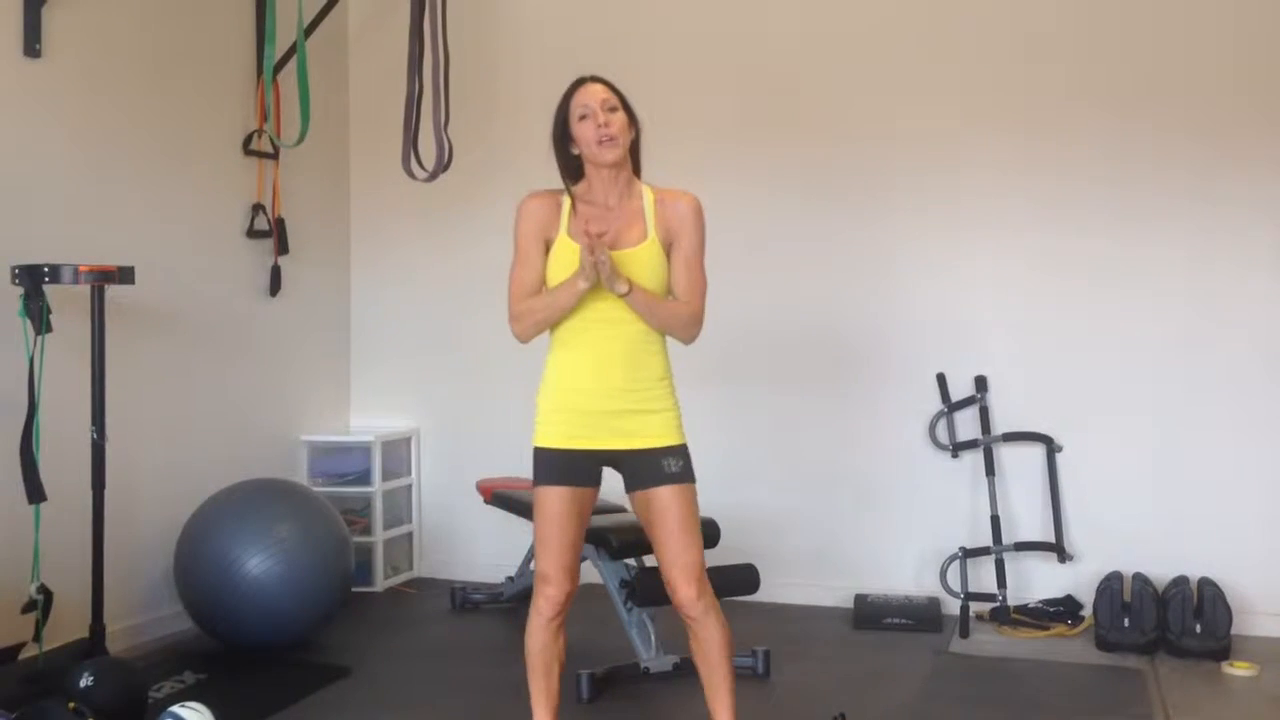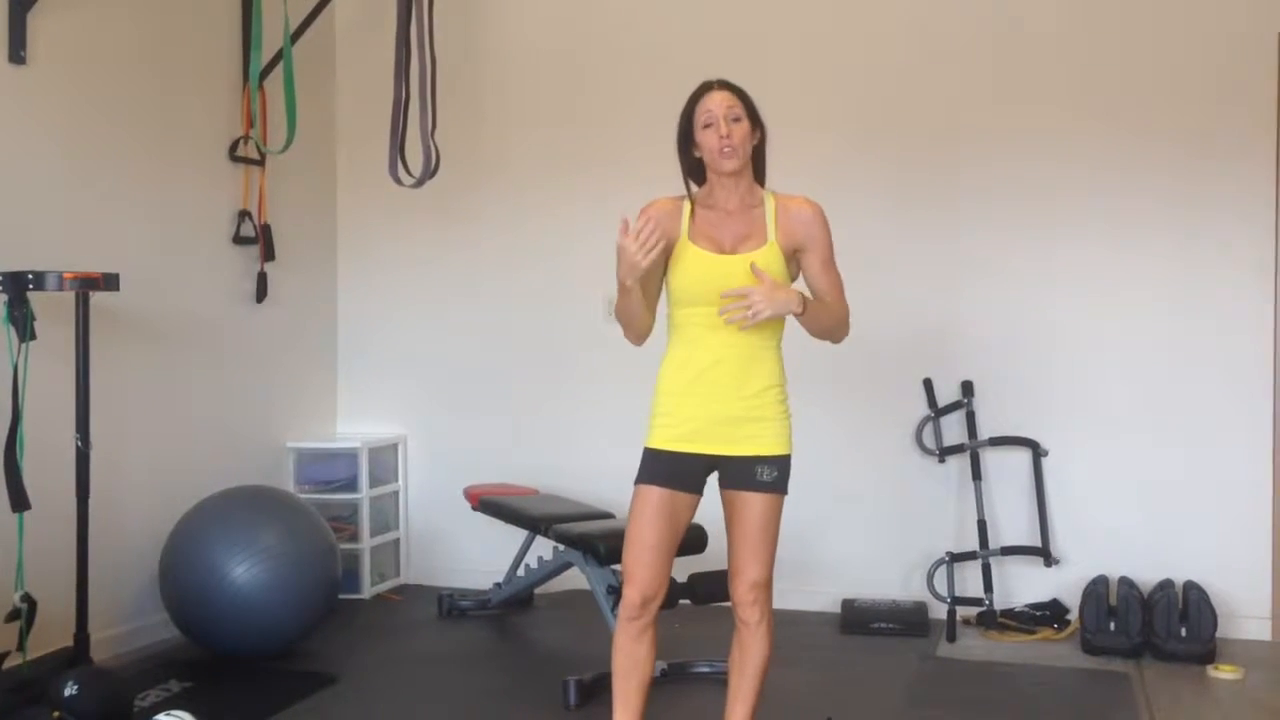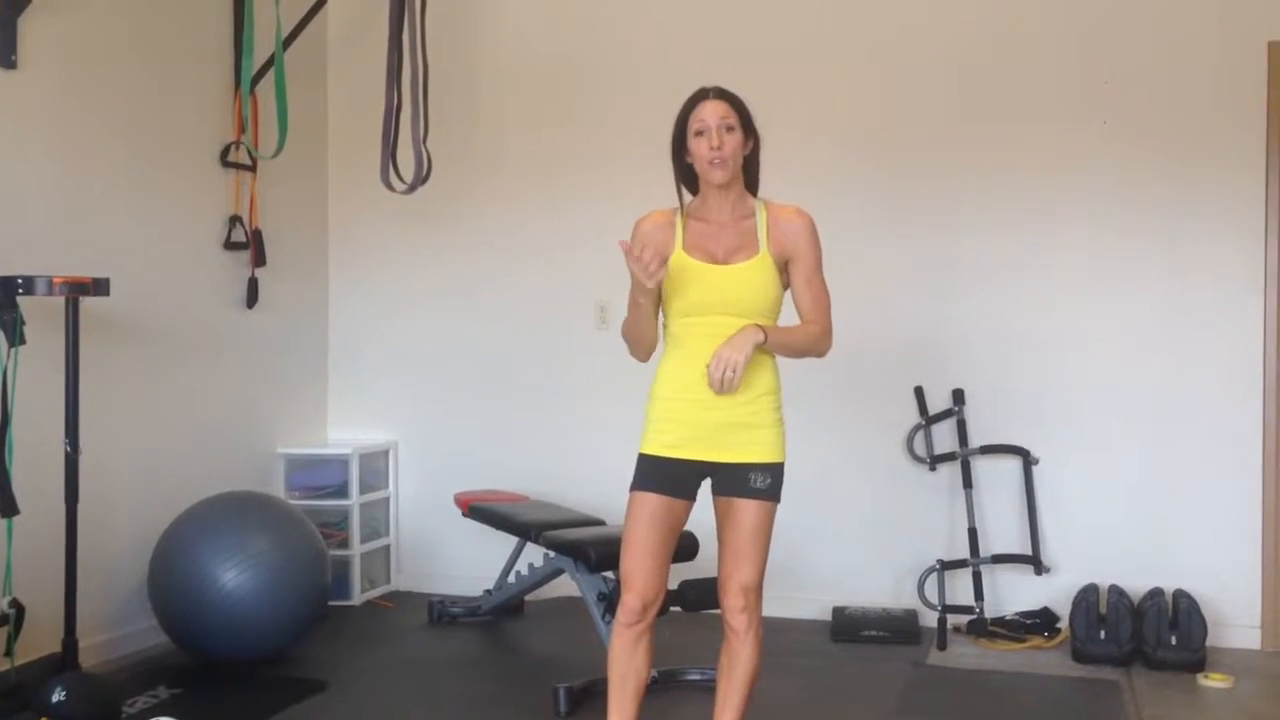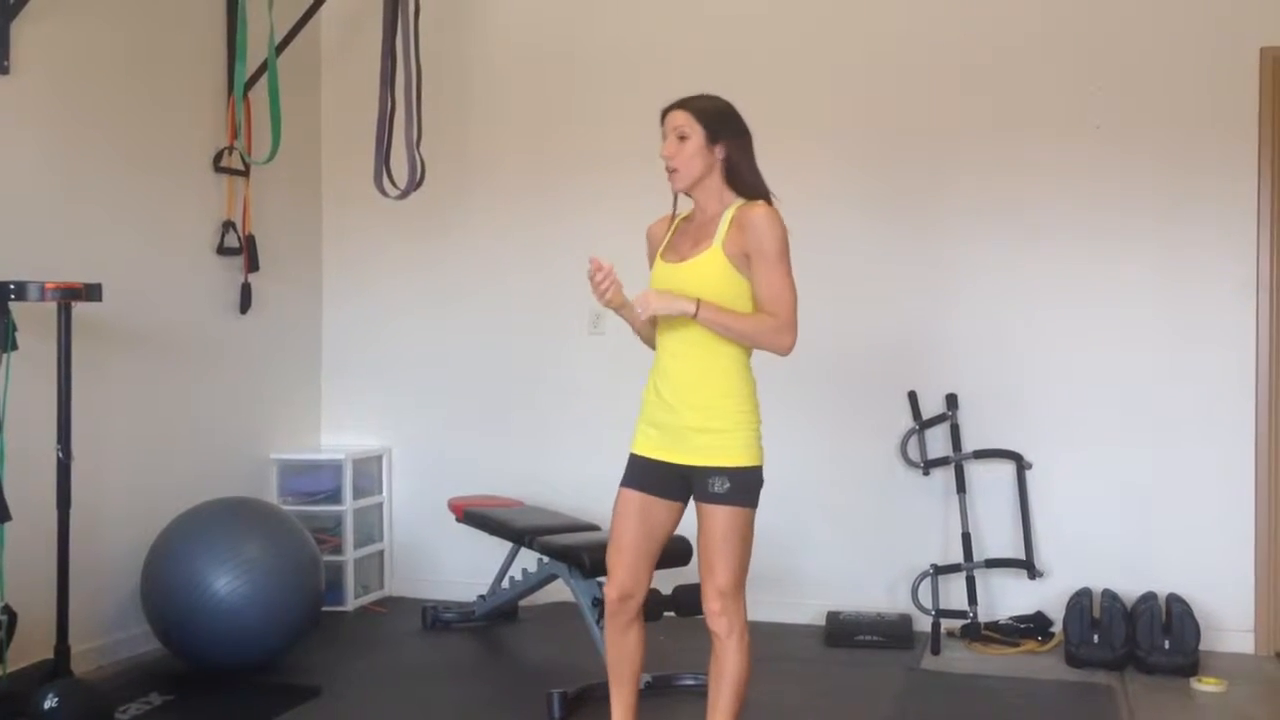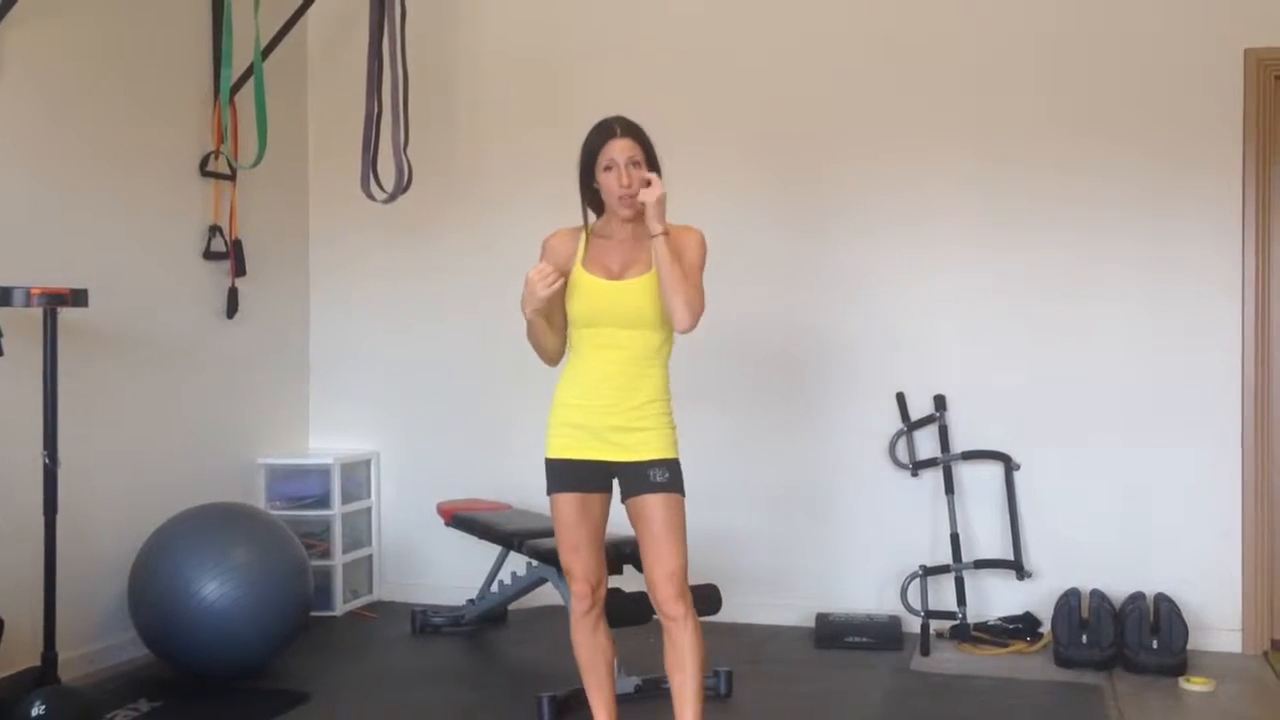
dt=1s
person 1, frame 1
left shoulder: (676, 209)
right shoulder: (541, 211)
left elbow: (689, 322)
right elbow: (522, 322)
left wrist: (621, 281)
right wrist: (583, 279)
left hip: (651, 423)
right hip: (568, 423)
left knee: (691, 591)
right knee: (553, 592)
person 1, frame 2
left shoulder: (798, 217)
right shoulder: (664, 217)
left elbow: (838, 325)
right elbow: (636, 332)
left wrist: (792, 303)
right wrist: (630, 279)
left hip: (758, 429)
right hip: (678, 425)
left knee: (751, 599)
right knee: (639, 595)
person 1, frame 3
left shoulder: (788, 226)
right shoulder: (656, 230)
left elbow: (819, 336)
right elbow: (640, 348)
left wrist: (755, 334)
right wrist: (642, 294)
left hip: (751, 438)
right hip: (671, 434)
left knee: (740, 605)
right knee: (636, 601)
person 1, frame 4
left shoulder: (755, 221)
right shoulder: (663, 232)
left elbow: (781, 334)
left wrist: (688, 303)
right wrist: (623, 305)
left hip: (724, 440)
right hip: (657, 436)
left knee: (721, 608)
right knee: (620, 595)
person 1, frame 5
left shoulder: (682, 240)
right shoulder: (564, 246)
left elbow: (686, 318)
right elbow: (551, 353)
left wrist: (656, 227)
right wrist: (532, 311)
left hip: (648, 439)
right hip: (575, 435)
left knee: (672, 598)
right knee: (585, 594)
